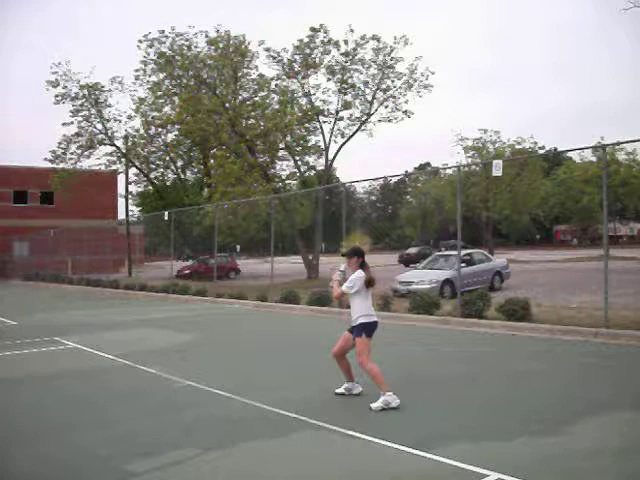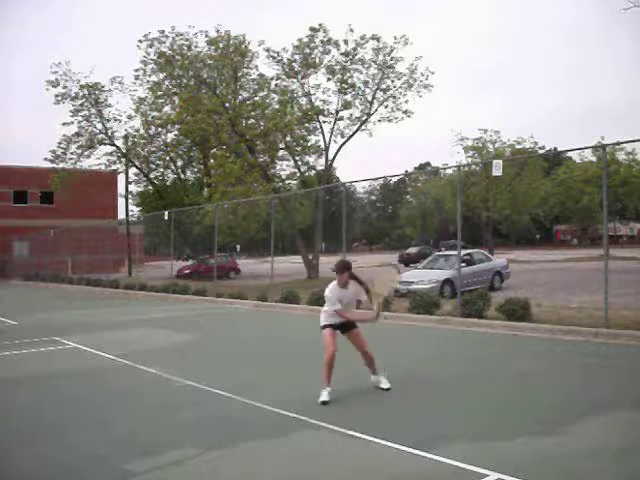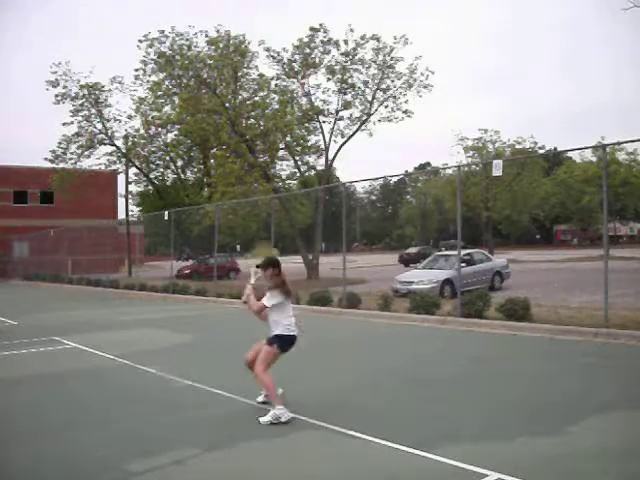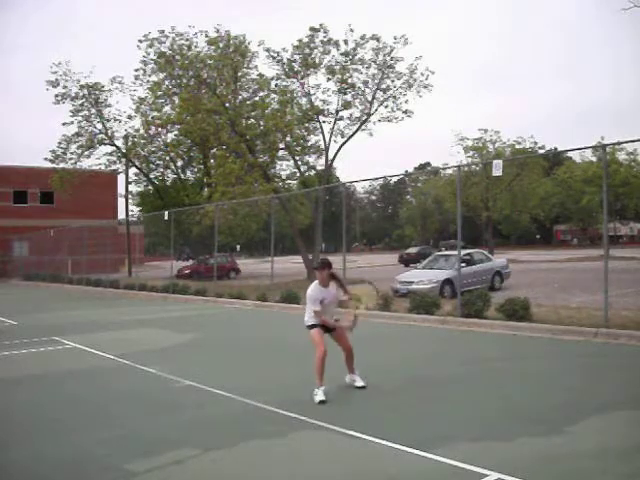
dt=1s
person 1, frame 1
left shoulder: (357, 277)
right shoulder: (357, 276)
left elbow: (337, 295)
right elbow: (352, 297)
left wrist: (335, 281)
left hip: (365, 323)
right hip: (358, 323)
left knee: (363, 362)
right knee: (337, 353)
left ankle: (388, 397)
right ankle: (352, 385)
person 1, frame 2
left shoulder: (355, 285)
right shoulder: (330, 292)
left elbow: (367, 302)
right elbow: (343, 314)
left wrist: (371, 314)
right wrist: (367, 318)
left hip: (347, 320)
right hip: (329, 320)
left knee: (365, 351)
right knee: (330, 352)
left ankle: (376, 376)
right ankle: (326, 389)
person 1, frame 3
left shoulder: (278, 289)
right shoulder: (273, 288)
left elbow: (257, 309)
right elbow: (264, 316)
left wrist: (250, 294)
right wrist: (249, 300)
left hip: (285, 335)
right hip: (276, 333)
left knee: (259, 369)
right knee: (249, 360)
left ankle: (279, 411)
right ankle: (272, 392)
person 1, frame 4
left shoulder: (336, 284)
right shoulder: (312, 292)
left elbow: (345, 297)
right elbow: (320, 317)
right wrist: (341, 326)
left hip: (331, 319)
right hip: (315, 321)
left knee: (348, 349)
right knee: (322, 350)
left ankle: (352, 375)
right ankle: (319, 389)
